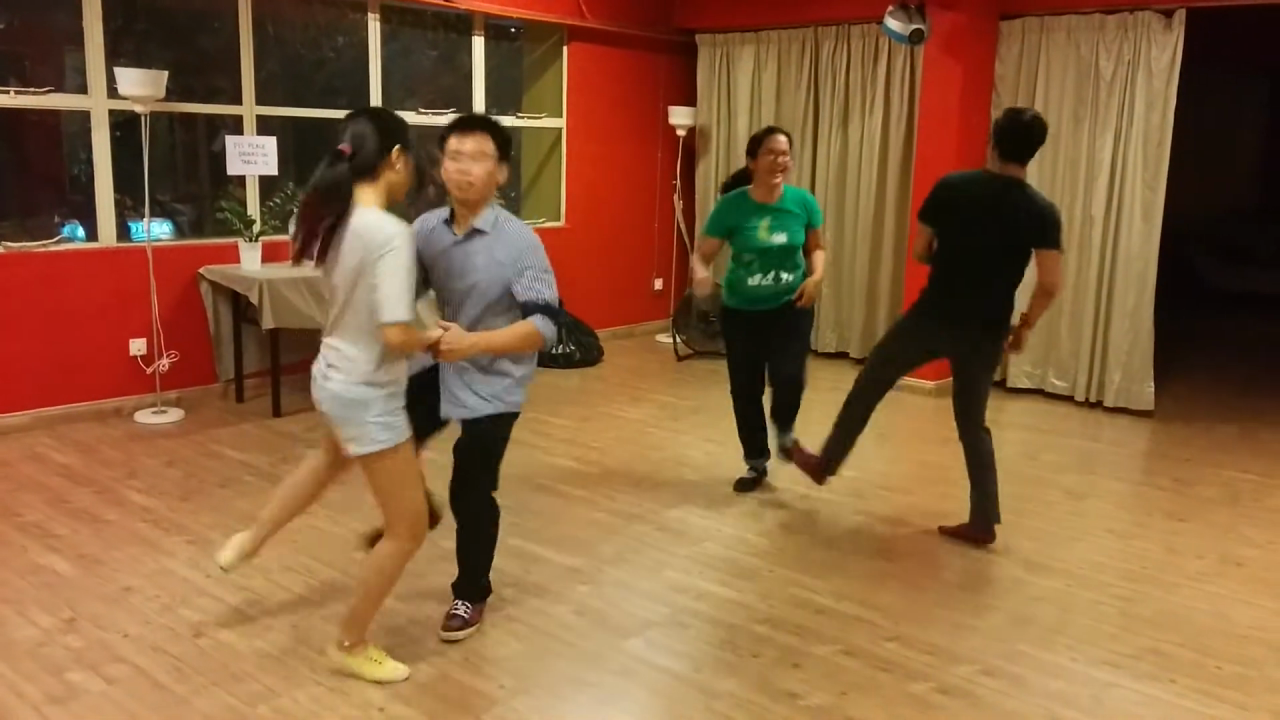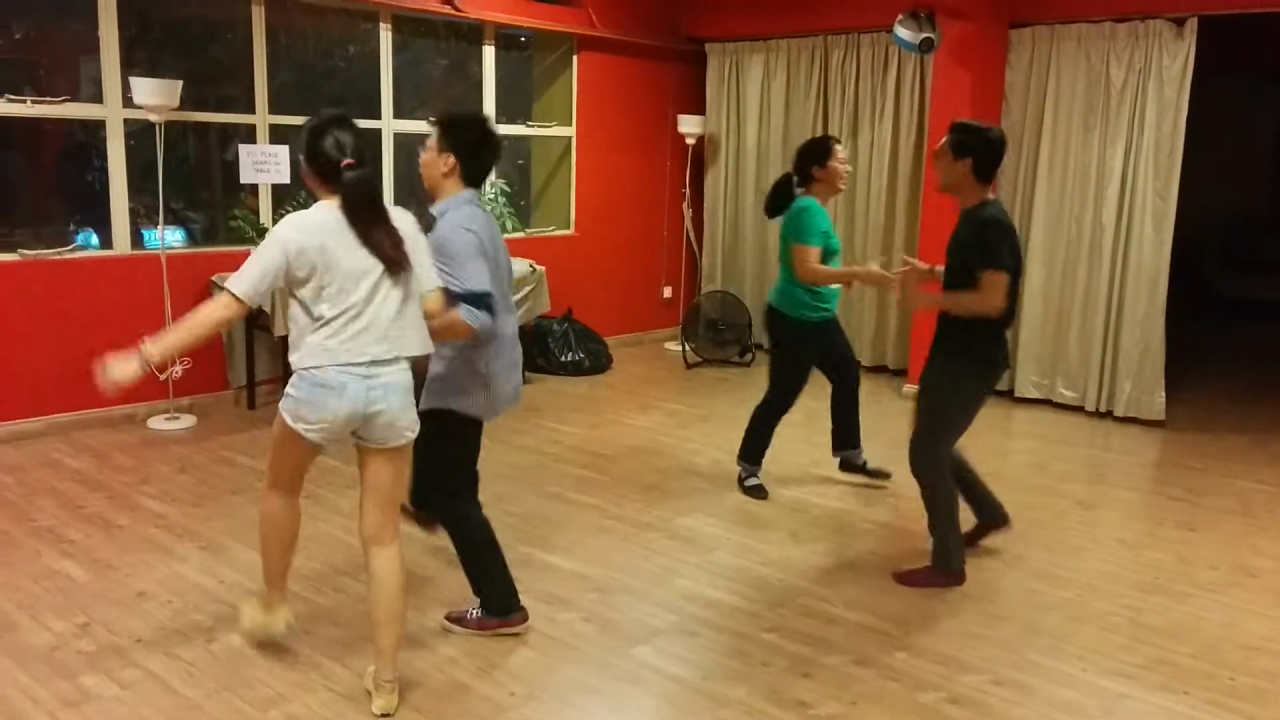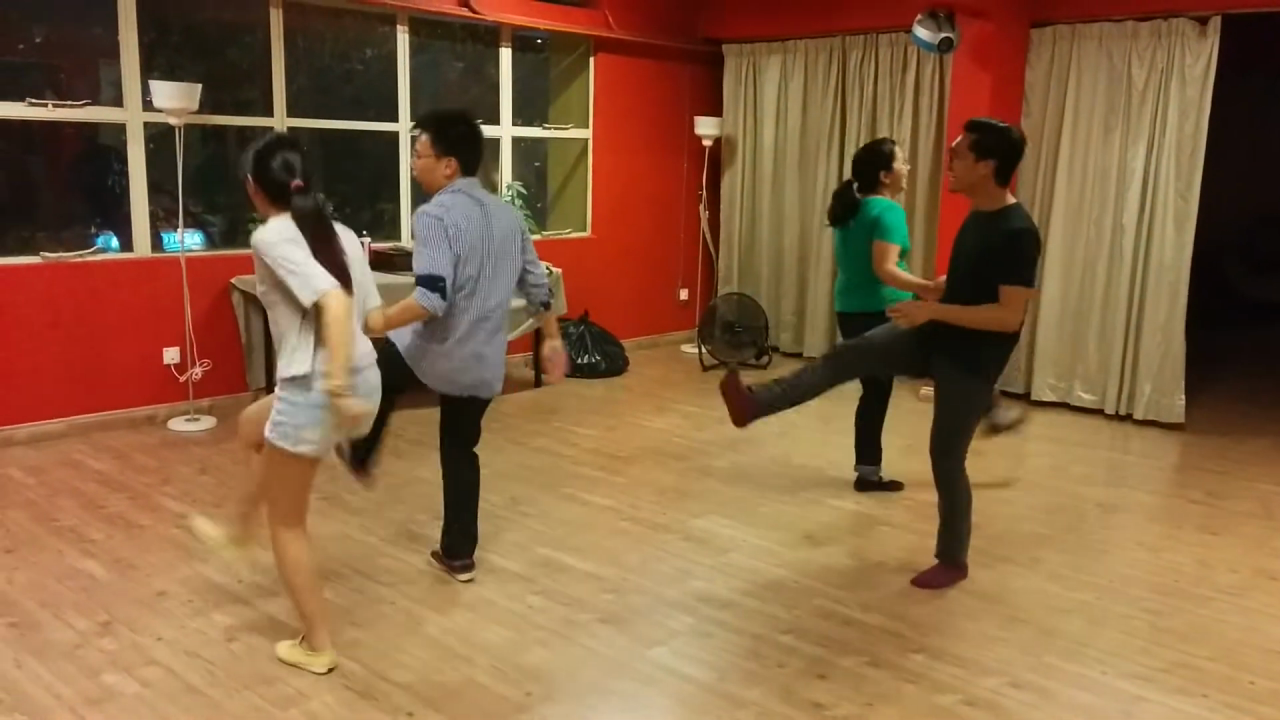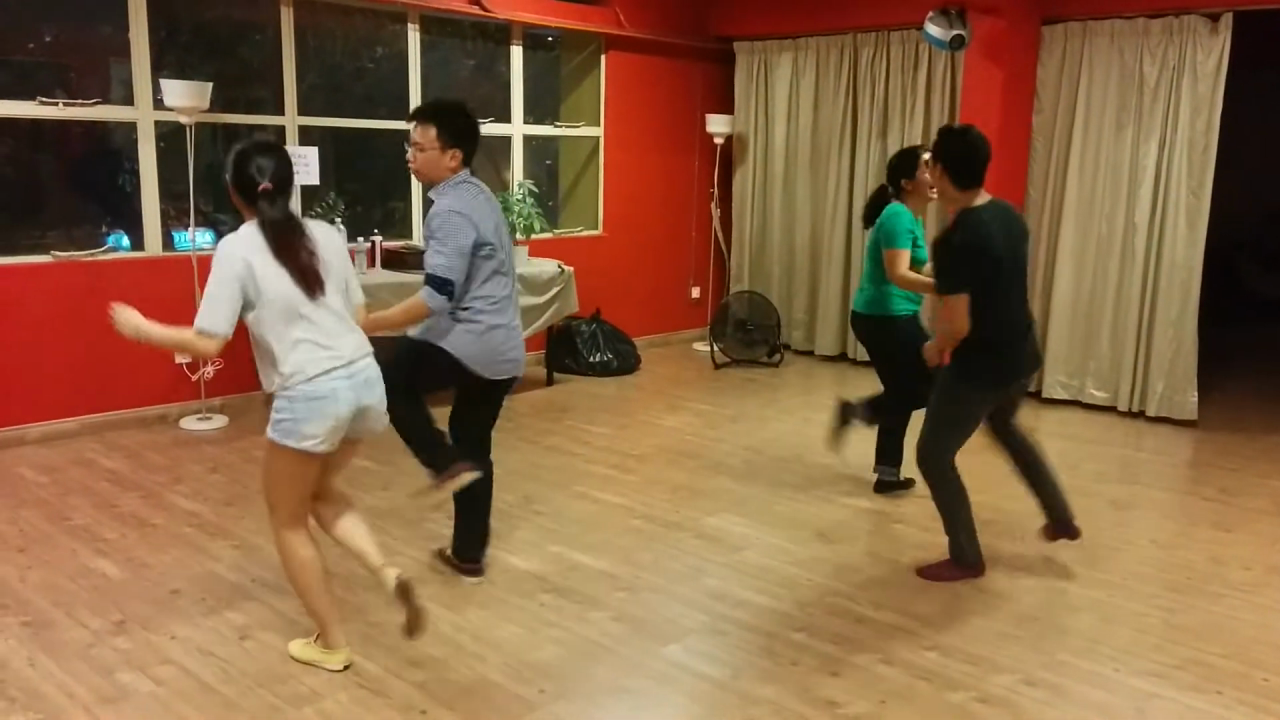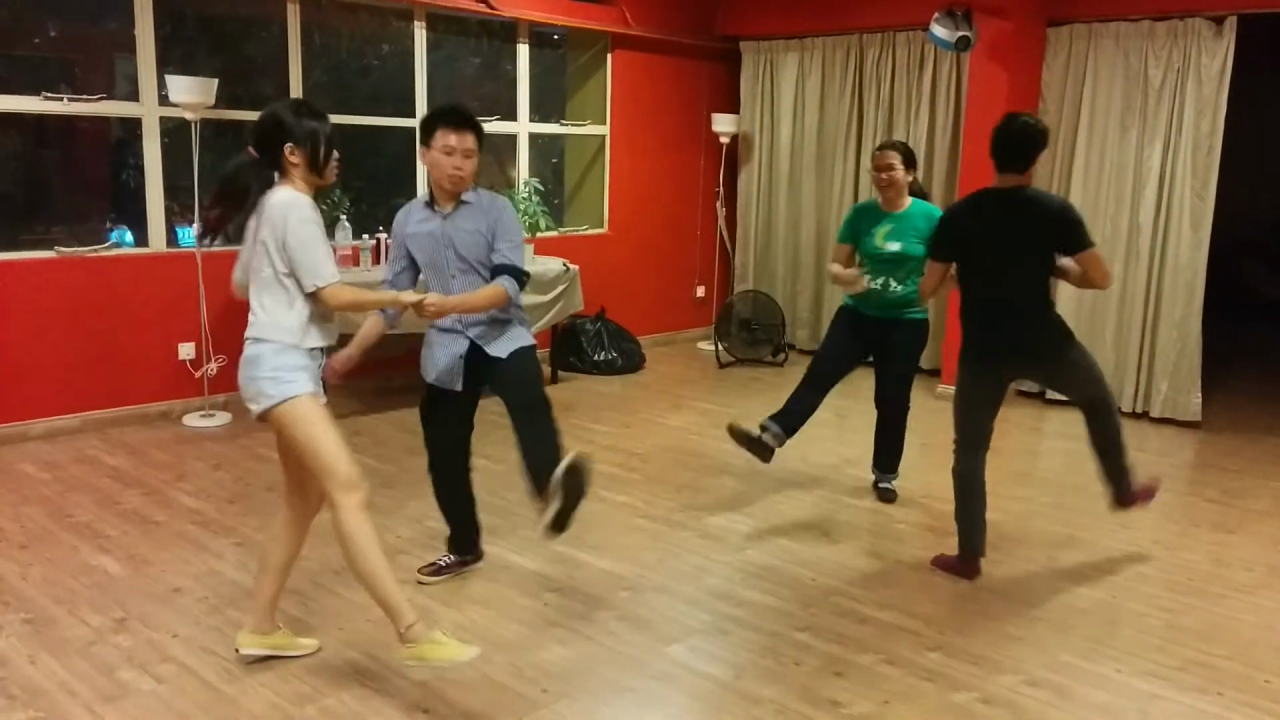
dt=0.5s
person 1, frame 1
left shoulder: (320, 220)
right shoulder: (390, 234)
right elbow: (396, 339)
right wrist: (433, 336)
left hip: (332, 377)
right hip: (368, 393)
left knee: (330, 462)
right knee: (411, 525)
left ankle: (247, 543)
right ankle: (351, 641)
person 1, frame 2
left shoulder: (298, 230)
right shoulder: (402, 224)
left elbow: (230, 304)
right elbow: (433, 307)
left wrist: (145, 357)
left hip: (324, 386)
right hip: (392, 389)
left knee: (281, 485)
right knee: (381, 536)
left ankle: (272, 606)
person 1, frame 3
left shoulder: (272, 238)
right shoulder: (338, 234)
left elbow: (335, 303)
right elbow: (371, 313)
left wrist: (336, 389)
left hip: (314, 394)
right hip: (365, 382)
left knee: (287, 522)
right knee: (256, 426)
left ankle: (316, 646)
right ankle: (238, 529)
person 1, frame 4
left shoulder: (237, 249)
right shoulder: (327, 236)
left elbow: (207, 341)
left wrist: (142, 329)
left hip: (309, 397)
right hip: (365, 381)
left knee: (288, 523)
right knee: (321, 494)
left ankle: (331, 643)
right ankle: (386, 571)
person 1, frame 5
left shoulder: (262, 208)
right shoulder: (292, 208)
left elbow: (244, 284)
right elbow: (331, 295)
right wrist: (400, 297)
left hip: (289, 362)
right hip: (282, 365)
left knee: (304, 497)
right knee: (348, 490)
left ankle: (260, 628)
right ankle: (412, 631)
person 2, frame 1
left shoulder: (518, 244)
right shoulder: (426, 230)
left elbow: (544, 325)
left wrist: (475, 343)
left hip: (492, 384)
right hip: (441, 367)
left knee: (471, 492)
left ankle: (471, 596)
person 2, frame 2
left shoulder: (455, 229)
right shoulder: (473, 216)
left elbow: (476, 317)
left hip: (469, 374)
right hip: (485, 368)
left knee: (451, 490)
left ankle: (502, 608)
right ankle: (426, 506)
person 2, frame 3
left shoulder: (434, 215)
right shoulder: (509, 215)
left elbow: (430, 299)
right elbow: (536, 287)
left wrist: (376, 322)
right wrist: (551, 337)
left hip: (433, 353)
right hip: (486, 364)
left knee: (378, 379)
right knee: (461, 450)
left ankle: (361, 457)
right ankle: (459, 554)
person 2, frame 4
left shoulder: (451, 210)
right shoulder: (480, 198)
left elbow: (438, 296)
left wrist: (369, 323)
left hip: (471, 343)
right hip: (503, 348)
left knee: (391, 374)
right knee: (473, 446)
left ankle: (450, 463)
right ankle: (468, 554)
person 2, frame 5
left shoulder: (497, 211)
right shoulder: (408, 221)
left elbow: (510, 283)
right elbow: (392, 297)
left wrist: (451, 303)
right wrist: (354, 349)
left hip: (502, 337)
right hip: (446, 349)
left knee: (527, 393)
right knee: (445, 457)
left ankle: (552, 489)
right ankle: (465, 548)
person 3, frame 1
left shoulder: (951, 188)
right shoulder: (1041, 210)
left elbow: (921, 251)
right elbow: (1051, 281)
right wrist: (1024, 324)
left hip: (933, 317)
right hip: (987, 331)
left knee: (871, 382)
right knee: (973, 421)
left ankle: (826, 462)
right ankle: (983, 522)
person 3, frame 2
left shoulder: (987, 224)
right shoulder: (980, 217)
left elbow: (993, 302)
left wrist: (930, 297)
right wrist: (933, 273)
left hip: (972, 360)
right hip: (955, 353)
left knee: (927, 454)
right knee: (937, 446)
left ankle: (948, 564)
right ankle: (990, 514)
person 3, frame 3
left shoulder: (1017, 233)
right shoulder: (979, 216)
left elbow: (1009, 316)
left wrist: (932, 311)
right wrist: (935, 302)
left hip: (971, 360)
right hip: (932, 337)
left knee: (946, 457)
right knee: (846, 356)
left ankle: (952, 561)
right ankle: (753, 403)
person 3, frame 4
left shoulder: (953, 241)
right shoulder: (1009, 217)
left elbow: (956, 326)
left wrist: (938, 349)
left hip: (982, 365)
right hip: (1021, 355)
left knee: (932, 454)
right knee: (1005, 429)
left ankle: (966, 558)
right ankle: (1060, 518)
person 3, frame 5
left shoulder: (959, 216)
right shoulder: (1054, 211)
left elbow: (928, 286)
right elbow: (1098, 278)
left wrist: (955, 274)
left hip: (984, 352)
right hip: (1047, 344)
left knee: (969, 450)
right knee: (1097, 397)
left ankle: (969, 555)
right ankle: (1124, 488)
person 4, frame 1
left shoulder: (803, 203)
right shoulder: (731, 206)
left elbow: (817, 249)
right elbow: (701, 254)
left wrist: (814, 276)
right wrist: (699, 275)
left hip: (789, 307)
right hip: (742, 311)
left knee: (788, 378)
right knee: (745, 388)
left ankle: (783, 433)
right ankle: (755, 462)
person 4, frame 2
left shoulder: (812, 207)
right shoulder: (806, 211)
right elbow: (807, 272)
left wrist: (852, 273)
right wrist: (861, 274)
left hip: (819, 317)
right hip: (794, 319)
left knee: (847, 376)
right knee: (782, 396)
left ankle: (851, 457)
right ankle: (748, 467)
person 4, frame 3
left shoulder: (852, 210)
right shoulder: (888, 210)
right elbow: (886, 271)
right wrist: (933, 288)
left hip: (853, 315)
right hip: (884, 313)
left knee: (876, 390)
left ankle: (868, 472)
person 4, frame 4
left shoulder: (911, 217)
right shoulder: (898, 217)
right elbow: (897, 276)
left hip: (875, 316)
right hip: (888, 318)
left knee: (904, 389)
right knee: (930, 383)
left ankle: (887, 473)
right ankle: (858, 412)
person 4, frame 5
left shoulder: (930, 217)
right shoulder: (861, 214)
right elbow: (838, 263)
right wrist: (844, 278)
left hip: (905, 323)
right hip: (859, 314)
left knee: (892, 399)
right knee: (820, 374)
left ankle: (885, 476)
right ankle: (768, 437)
